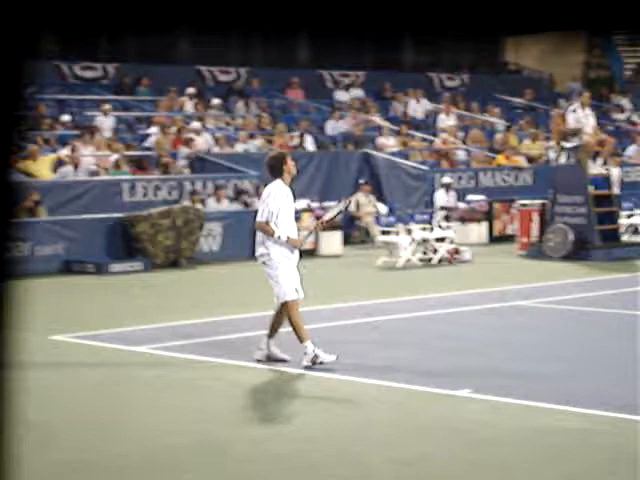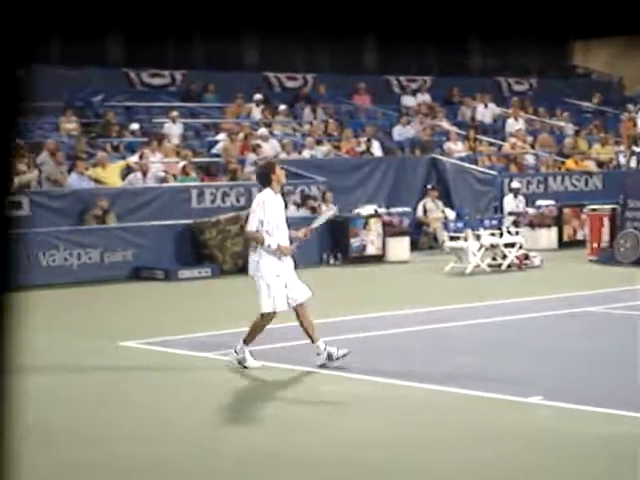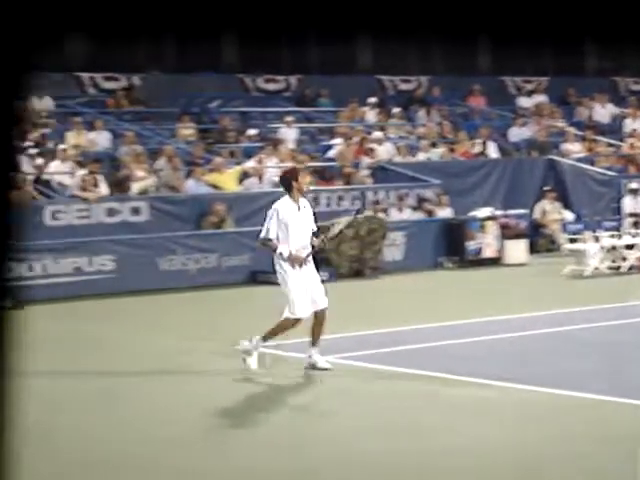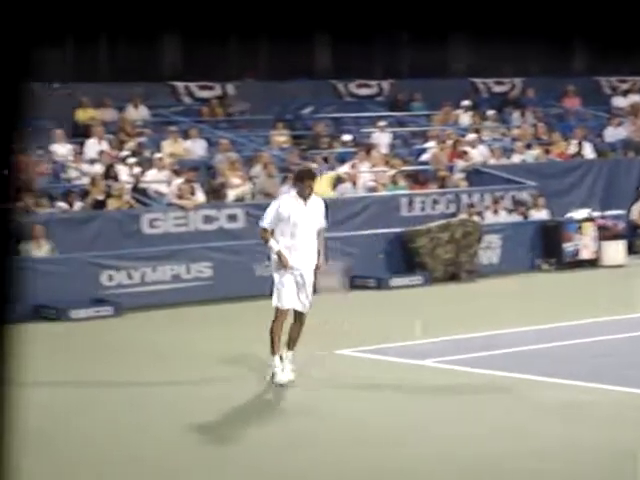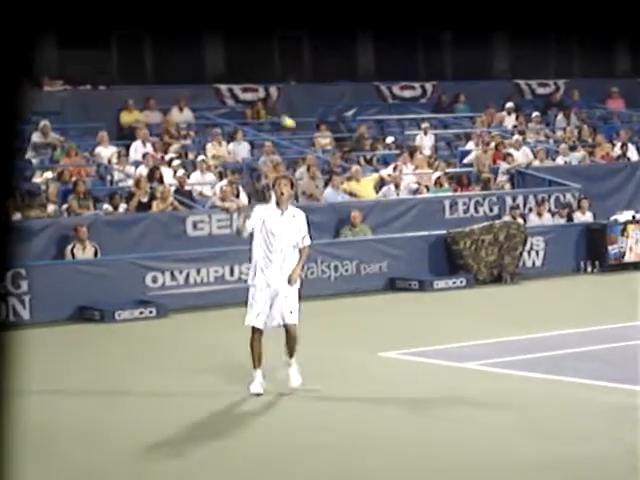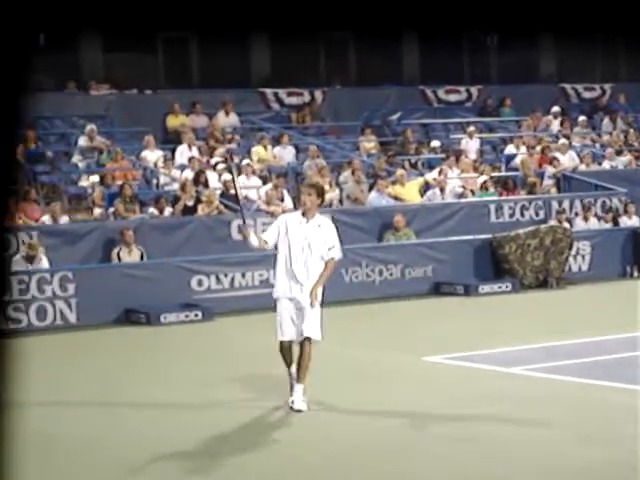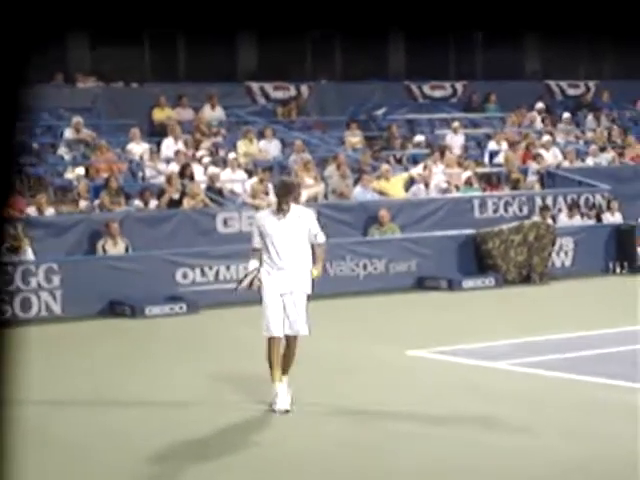
dt=0.5s
person 1, frame 1
left shoulder: (286, 191)
right shoulder: (273, 191)
right elbow: (260, 225)
right wrist: (287, 239)
left hip: (286, 255)
right hip: (275, 255)
left knee: (287, 303)
right knee: (290, 302)
left ankle: (267, 347)
right ankle: (311, 352)
person 1, frame 2
left shoulder: (277, 198)
right shoulder: (263, 201)
right elbow: (250, 233)
left wrist: (294, 234)
right wrist: (276, 246)
left hip: (283, 263)
right hip: (267, 265)
left knee: (301, 305)
right knee: (269, 313)
left ankle: (322, 350)
right ankle: (242, 350)
person 1, frame 3
left shoulder: (305, 205)
right shoulder: (278, 209)
right elbow: (266, 240)
left wrist: (315, 242)
right wrist: (289, 255)
left hip: (307, 266)
right hip: (289, 269)
left knee: (320, 311)
right knee: (295, 317)
left ankle: (314, 355)
right ankle: (254, 345)
person 1, frame 4
left shoulder: (318, 203)
right shoulder: (282, 204)
right elbow: (265, 232)
left wrist: (320, 255)
right wrist: (279, 253)
left hip: (307, 266)
right hip: (286, 266)
left knee: (301, 315)
right knee: (281, 313)
left ankle: (286, 359)
right ankle: (276, 364)
person 1, frame 5
left shoulder: (299, 216)
right shoulder: (261, 212)
left elbow: (304, 246)
right elbow: (243, 230)
left wrist: (299, 267)
right wrist: (243, 223)
left hip: (287, 280)
right hip: (261, 279)
left knee: (291, 327)
right knee: (257, 328)
left ankle: (292, 361)
right ankle: (258, 375)
person 1, frame 6
left shoulder: (326, 226)
right shoulder: (285, 221)
left elbow: (332, 259)
right elbow: (266, 243)
left wrist: (318, 285)
right wrist: (252, 238)
left hip: (310, 292)
right hip: (285, 291)
left knee: (306, 341)
right knee: (284, 342)
left ankle: (298, 392)
right ankle: (292, 372)
person 1, frame 7
left shoulder: (307, 216)
right shoulder: (262, 219)
left elbow: (318, 241)
right elbow: (258, 248)
left wrist: (318, 264)
right wrist: (253, 267)
left hip: (297, 284)
right hip: (272, 284)
left knee: (294, 335)
right knee: (274, 336)
left ankle: (282, 377)
right ankle: (279, 391)
